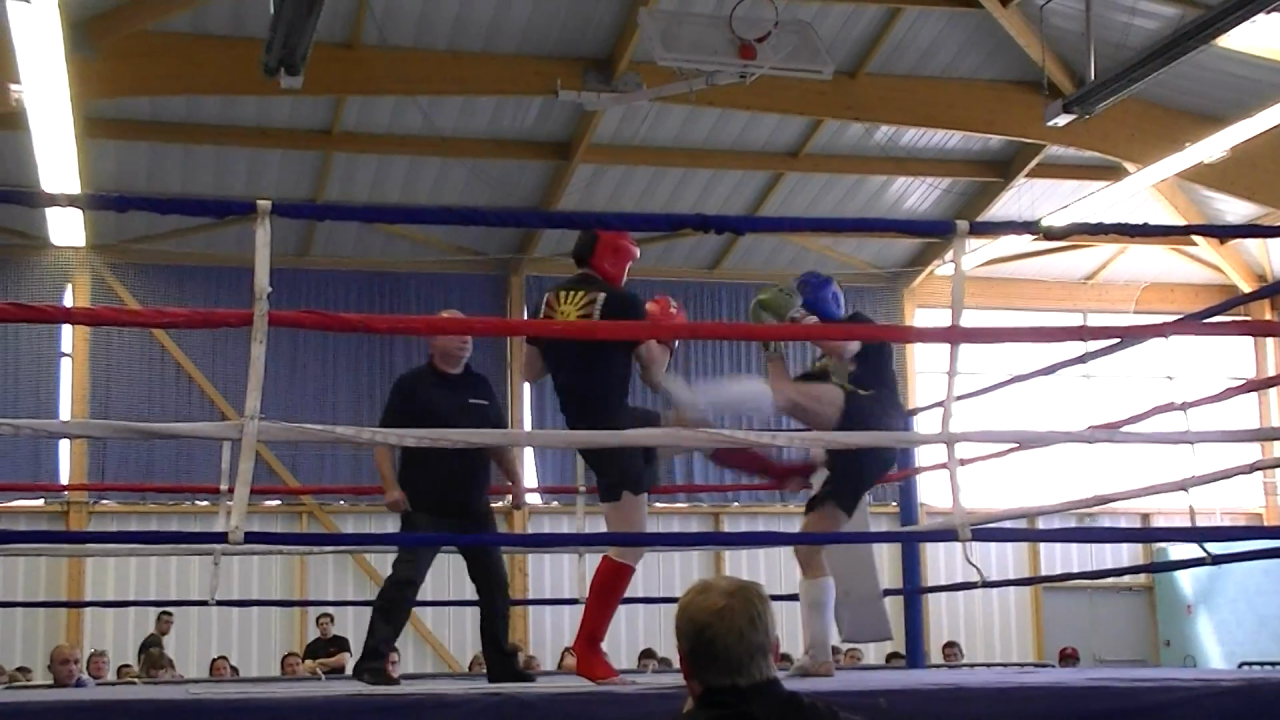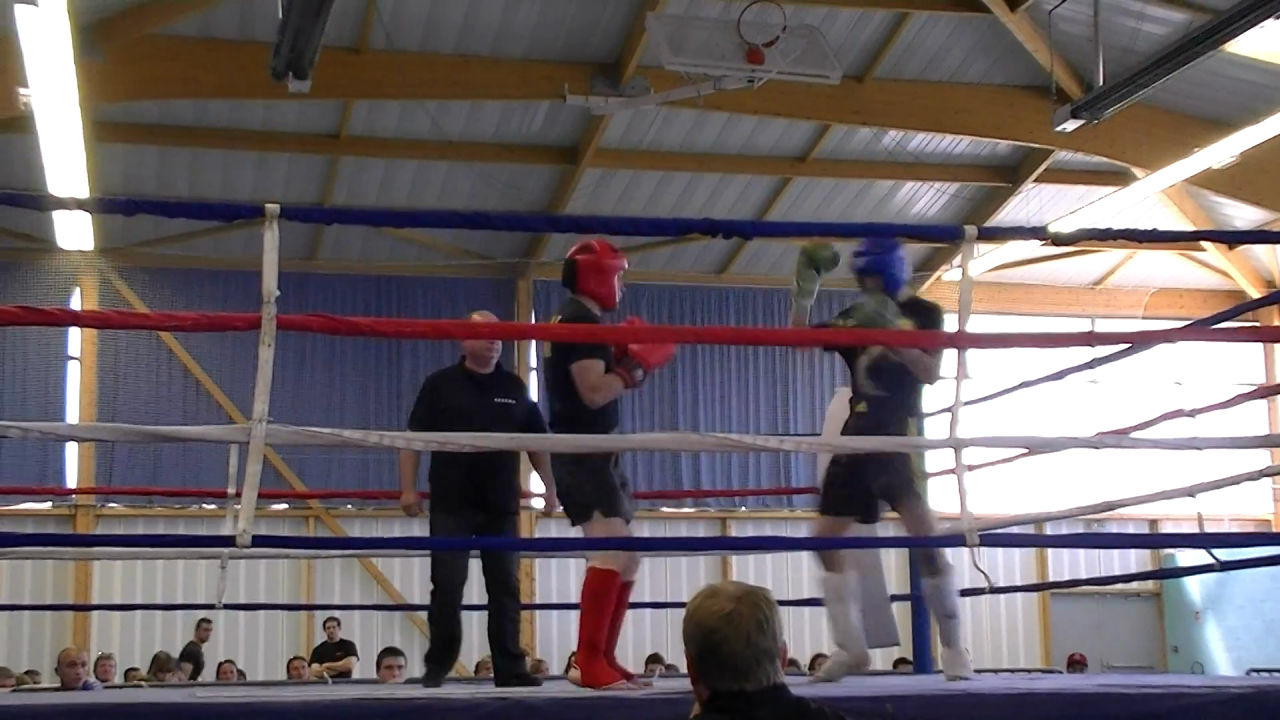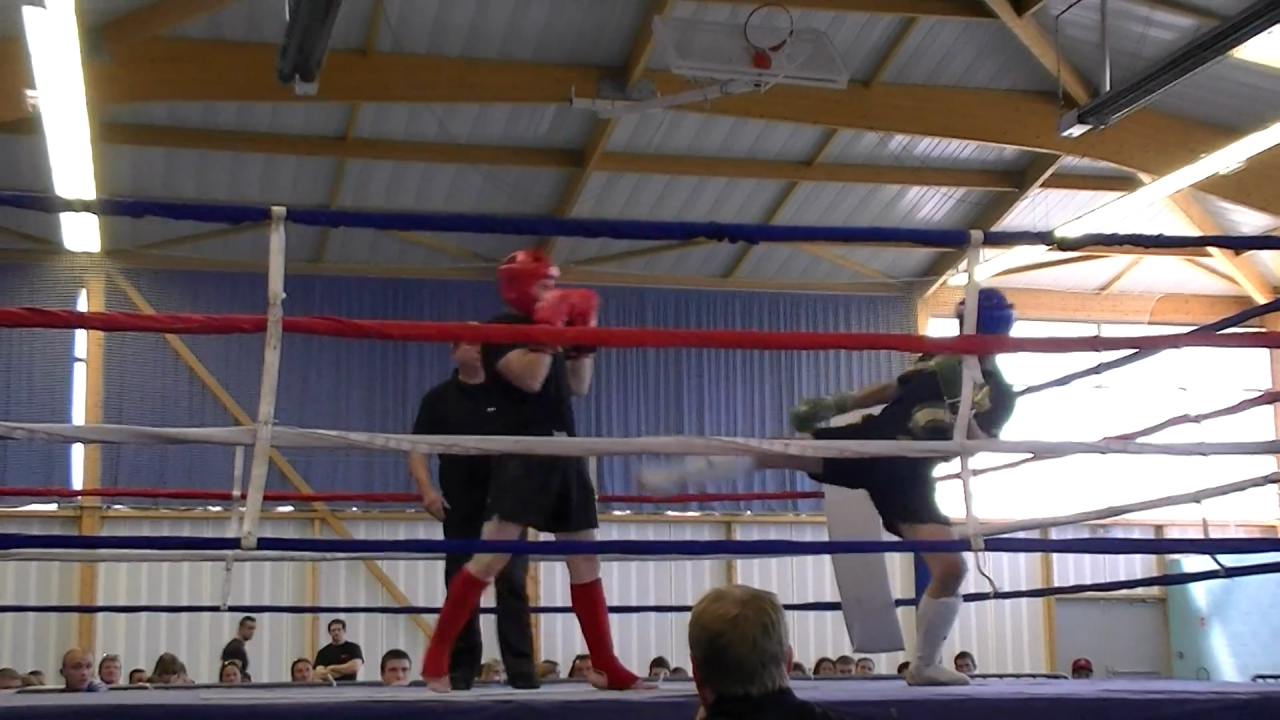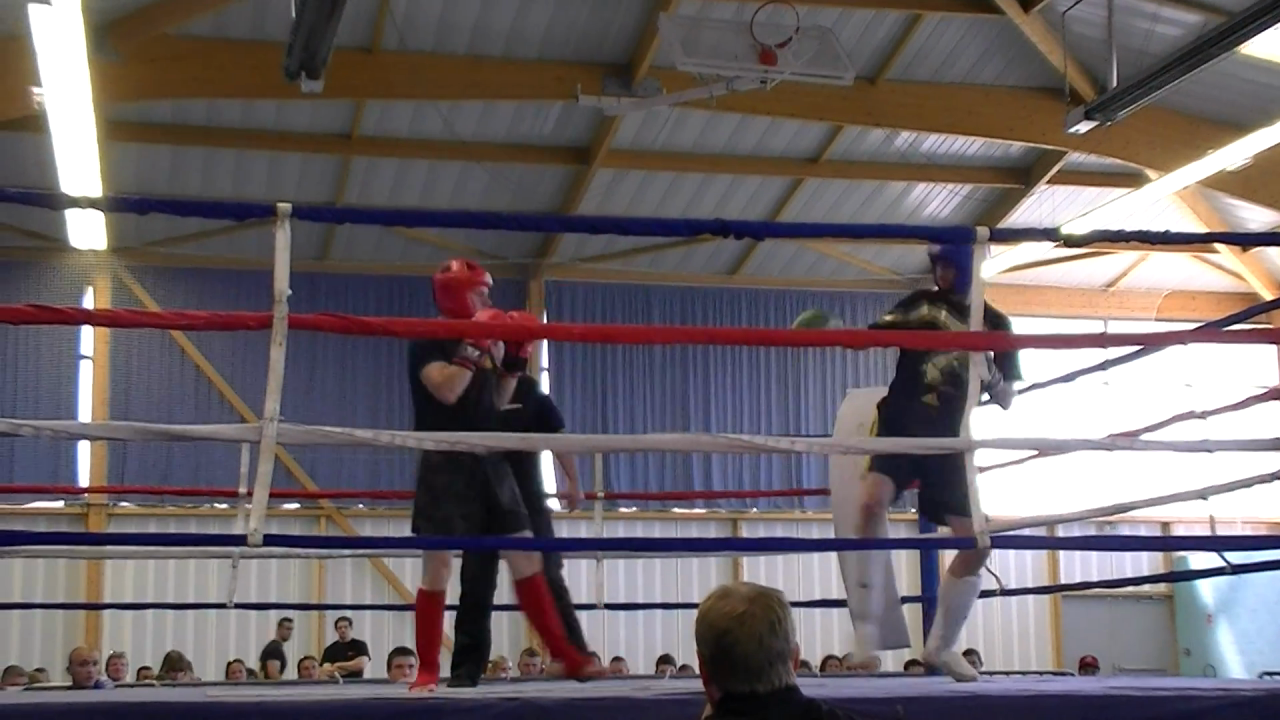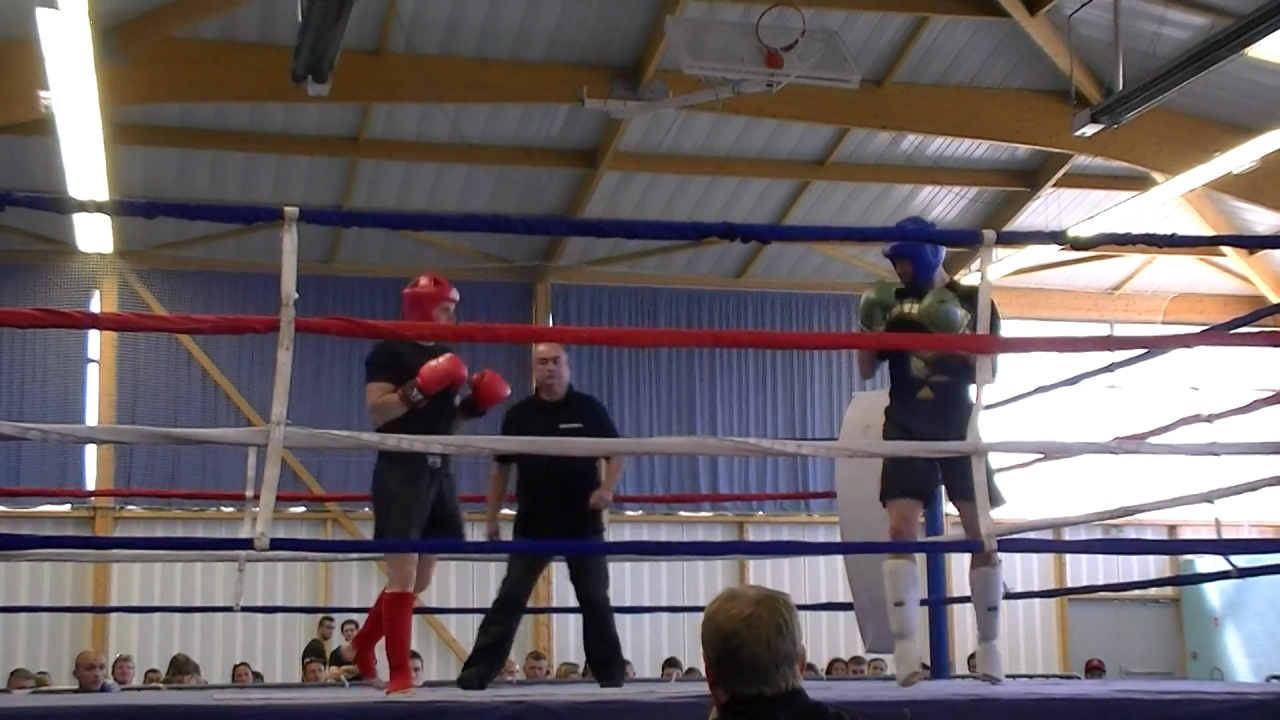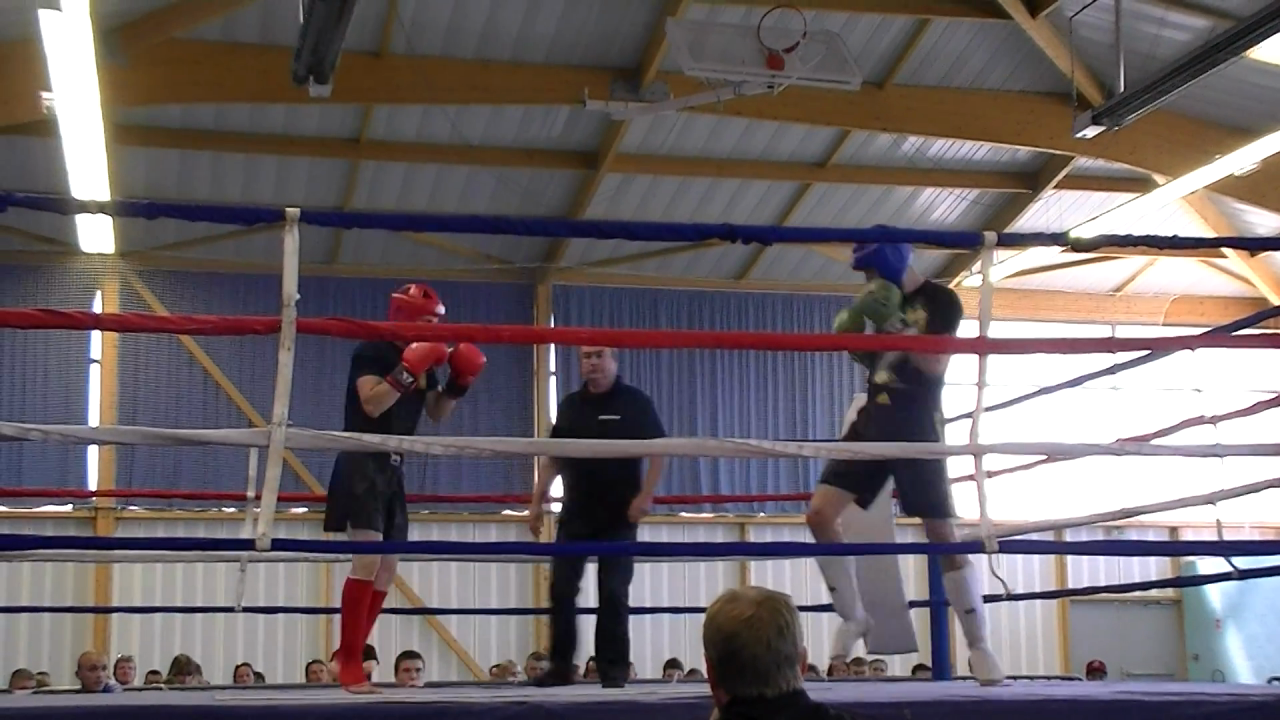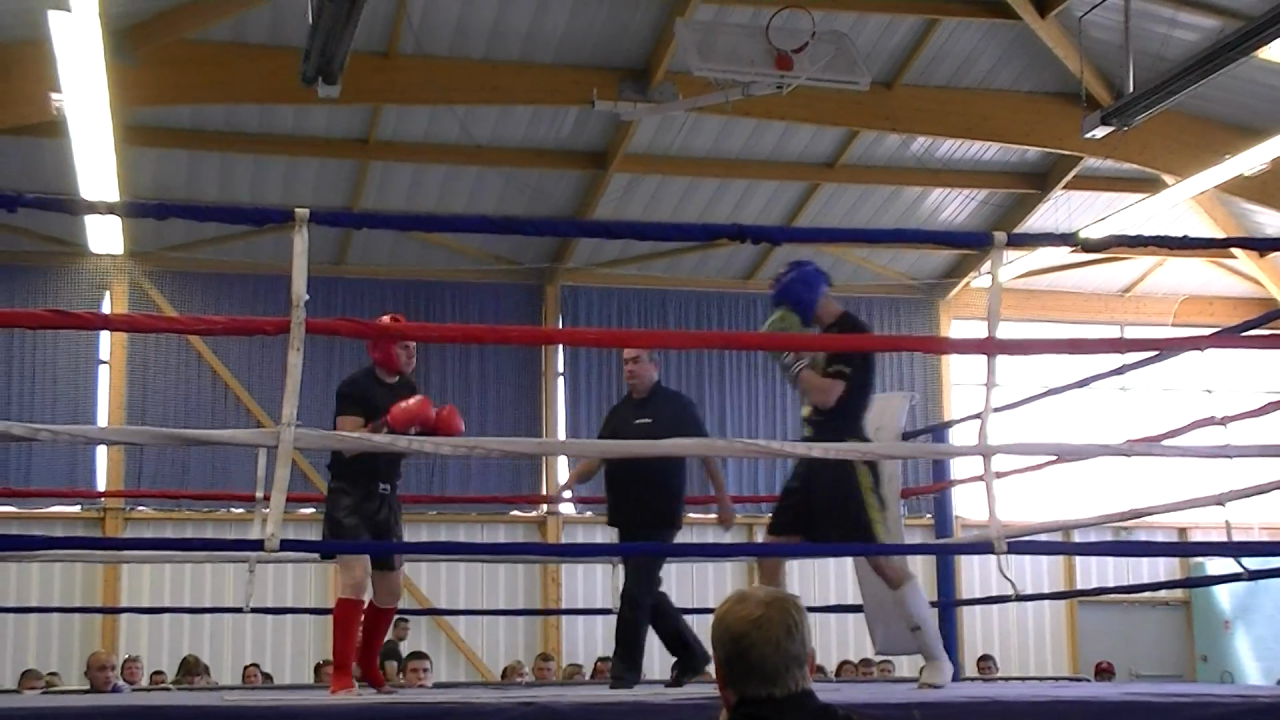
dt=0.3s
person 1, frame 1
left shoulder: (861, 326)
right shoulder: (827, 366)
left elbow: (844, 346)
right elbow: (798, 398)
left wrist: (793, 312)
right wrist: (771, 342)
left hip: (873, 423)
right hip: (862, 448)
left knee: (783, 394)
right knee: (808, 544)
left ankle: (687, 405)
right ankle: (818, 655)
person 1, frame 2
left shoulder: (923, 314)
right shoulder: (856, 316)
left elbow: (931, 372)
left wrist: (890, 335)
right wrist: (805, 282)
left hip: (896, 435)
right hip: (858, 434)
left knee: (922, 538)
right knee: (827, 538)
left ankle: (952, 645)
right ankle: (851, 648)
person 1, frame 3
left shoulder: (1000, 395)
right shoulder: (942, 359)
right elbow: (893, 389)
left wrist: (956, 414)
right wrist: (832, 403)
left hip: (908, 474)
right hip: (865, 445)
left knee: (952, 567)
right knee: (773, 452)
left ankle: (925, 664)
right ankle: (671, 477)
person 1, frame 4
left shoulder: (995, 324)
right shoulder: (918, 304)
left elbow: (1006, 399)
left wrist: (982, 368)
left hip: (946, 437)
right hip: (897, 423)
left knee: (973, 543)
right knee: (870, 504)
left ankle: (940, 647)
right ankle: (867, 625)
person 1, frame 5
left shoulder: (974, 300)
right shoulder: (895, 304)
right elbow: (866, 371)
left wrist: (955, 332)
right wrist: (867, 327)
left hip: (955, 425)
right hip: (906, 427)
left knee: (982, 532)
right knee: (902, 528)
left ankle: (988, 645)
right ankle: (906, 648)
person 1, frame 6
left shoulder: (940, 300)
right shoulder: (888, 306)
left elbow: (934, 365)
left wrist: (893, 325)
left hip: (915, 428)
right hip: (872, 421)
left knee: (944, 538)
right knee: (820, 513)
left ankle: (979, 647)
right ankle: (852, 619)
person 1, frame 7
left shoulder: (850, 335)
right shoulder: (821, 336)
left elbow: (827, 396)
left wrist: (790, 356)
right wrist: (791, 362)
left hip: (847, 458)
right hip: (813, 457)
left knee: (885, 562)
right knee: (770, 557)
left ankle: (937, 659)
person 2, frame 1
left shoulder: (550, 299)
right shoulder: (621, 304)
left elbow: (530, 371)
right elbow: (655, 377)
right wrist: (665, 335)
left hip: (596, 425)
right hip: (610, 426)
right knee: (628, 545)
left ankle: (787, 471)
right ankle: (587, 654)
person 2, frame 2
left shoulder: (589, 324)
right shoulder: (578, 321)
right elbow: (593, 395)
left wrist: (637, 361)
right wrist: (638, 365)
left hip: (600, 452)
right hip: (582, 454)
left knee: (624, 557)
right knee: (608, 555)
left ankle: (604, 661)
right ankle: (590, 663)
person 2, frame 3
left shoulder: (546, 329)
right shoulder: (500, 330)
left elbow: (579, 387)
right elbow: (531, 378)
right wrist: (548, 328)
left hip: (564, 454)
right hip: (522, 455)
left knee: (586, 563)
right knee: (491, 558)
left ankle: (606, 667)
right ankle: (436, 660)
person 2, frame 4
left shoulder: (489, 334)
right shoulder: (427, 340)
right elbow: (446, 390)
right wrist: (476, 346)
left hip: (488, 462)
right hip: (446, 464)
left knee: (527, 561)
right knee: (437, 572)
left ankle: (565, 653)
right ankle: (428, 669)
person 2, frame 5
left shoulder: (445, 355)
right shoulder: (389, 351)
right elbow: (377, 412)
left wrist: (476, 405)
right wrist: (420, 388)
left hip: (438, 471)
right hip: (401, 471)
left knee: (419, 580)
right knee: (402, 575)
left ankle: (360, 648)
right ankle: (399, 674)
person 2, frame 6
left shoulder: (421, 355)
right shoulder: (372, 351)
left elbow: (437, 412)
right elbow: (372, 403)
left wrist: (459, 380)
right wrist: (410, 370)
left hip: (391, 467)
right hip: (362, 465)
left knee: (384, 569)
right knee: (367, 562)
left ankle: (348, 656)
right ankle: (350, 662)
person 2, frame 7
left shoulder: (407, 389)
right shoulder: (356, 387)
left wrist: (433, 430)
right wrist: (389, 423)
left hip: (384, 497)
right hip: (351, 494)
left knee: (390, 592)
right knee: (355, 581)
left ankle: (367, 663)
right ankle: (341, 674)
person 3, frame 1
left shoulder: (481, 387)
right shoulder: (412, 384)
left elbow: (497, 441)
right elbow: (384, 440)
left wrist: (515, 481)
right wrist: (391, 486)
left hip: (472, 505)
right hip: (424, 505)
left knee: (494, 582)
right knee: (406, 578)
left ankle: (501, 664)
right ankle: (372, 661)
person 3, frame 2
left shoulder: (515, 387)
right shoulder: (440, 384)
right elbow: (413, 436)
left wrist: (549, 486)
right wrist: (408, 487)
left hip: (501, 505)
right hip: (450, 504)
left knee: (504, 586)
right knee: (447, 584)
left ankle: (510, 667)
right ankle: (438, 663)
person 3, frame 3
right shoulder: (439, 398)
right elbow: (417, 449)
right wrist: (427, 489)
right hip: (461, 512)
left knee: (513, 587)
left ankle: (520, 668)
right ankle: (463, 669)
person 3, frame 4
left shoulder: (527, 390)
left elbow: (556, 437)
left wrist: (573, 482)
left hip: (527, 505)
left knee: (549, 581)
right knee: (476, 590)
left ankle: (574, 655)
right ankle: (468, 665)
person 3, frame 5
left shoulder: (588, 408)
right shoulder: (518, 415)
left elbow: (615, 454)
right elbow: (502, 467)
left wrist: (606, 487)
right wrist: (492, 516)
left hip: (583, 522)
right hip: (532, 524)
left knee: (594, 597)
right knee: (511, 596)
left ankle: (610, 670)
right ankle: (479, 670)
person 3, frame 6
left shoulder: (635, 402)
right shoulder: (570, 405)
left elbow: (657, 452)
right elbow: (554, 456)
left wrist: (645, 496)
right wrist: (539, 499)
left hip: (617, 516)
right hip: (576, 515)
left knee: (612, 591)
right knee: (562, 587)
left ankle: (613, 667)
right ankle: (560, 666)
person 3, frame 7
left shoulder: (677, 406)
right shoulder: (618, 412)
left elbow: (706, 452)
right elbow: (598, 456)
left wrist: (723, 498)
right wrist: (572, 480)
left hip: (659, 517)
right hip: (627, 517)
left knee: (636, 592)
right knee: (645, 591)
left ankle: (624, 669)
right ankle: (691, 655)
